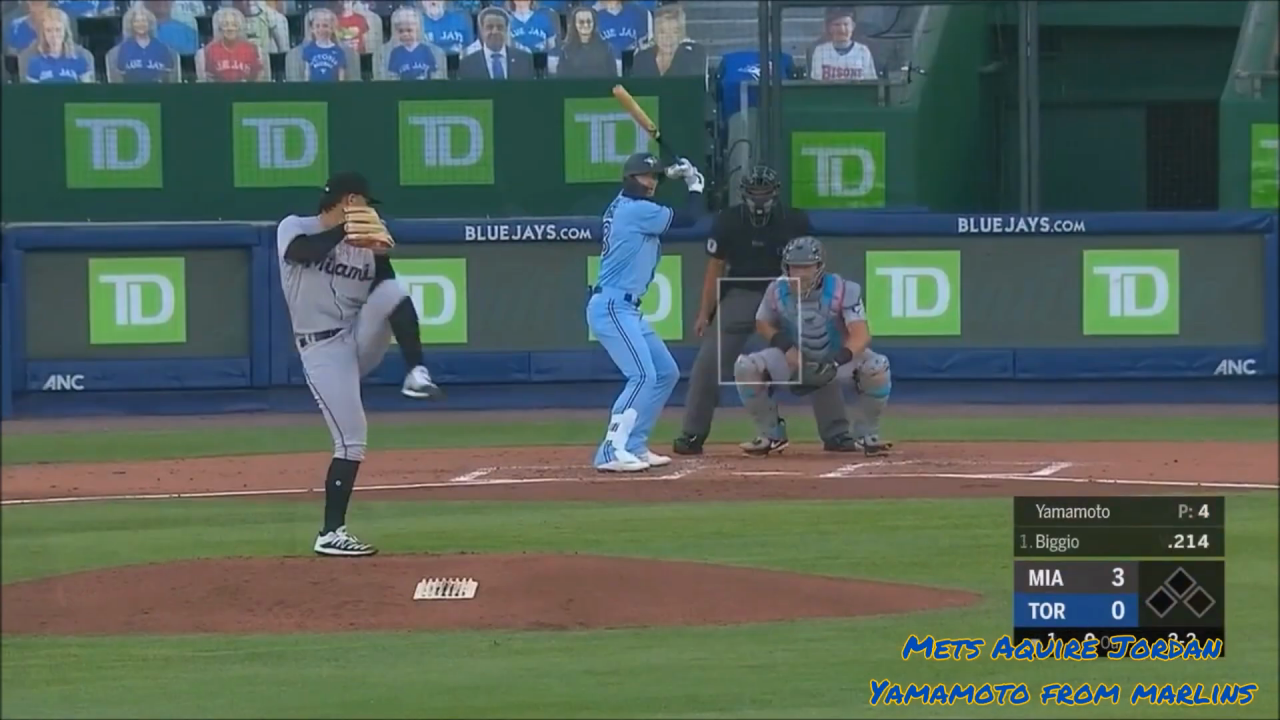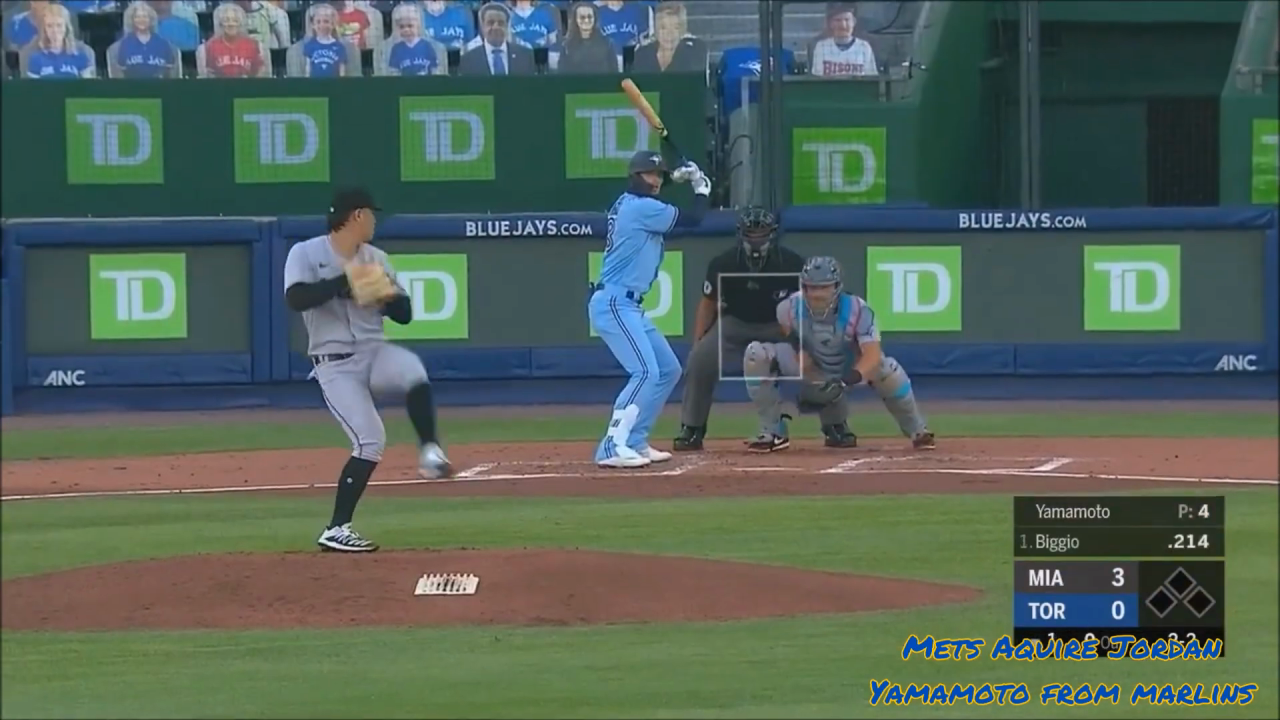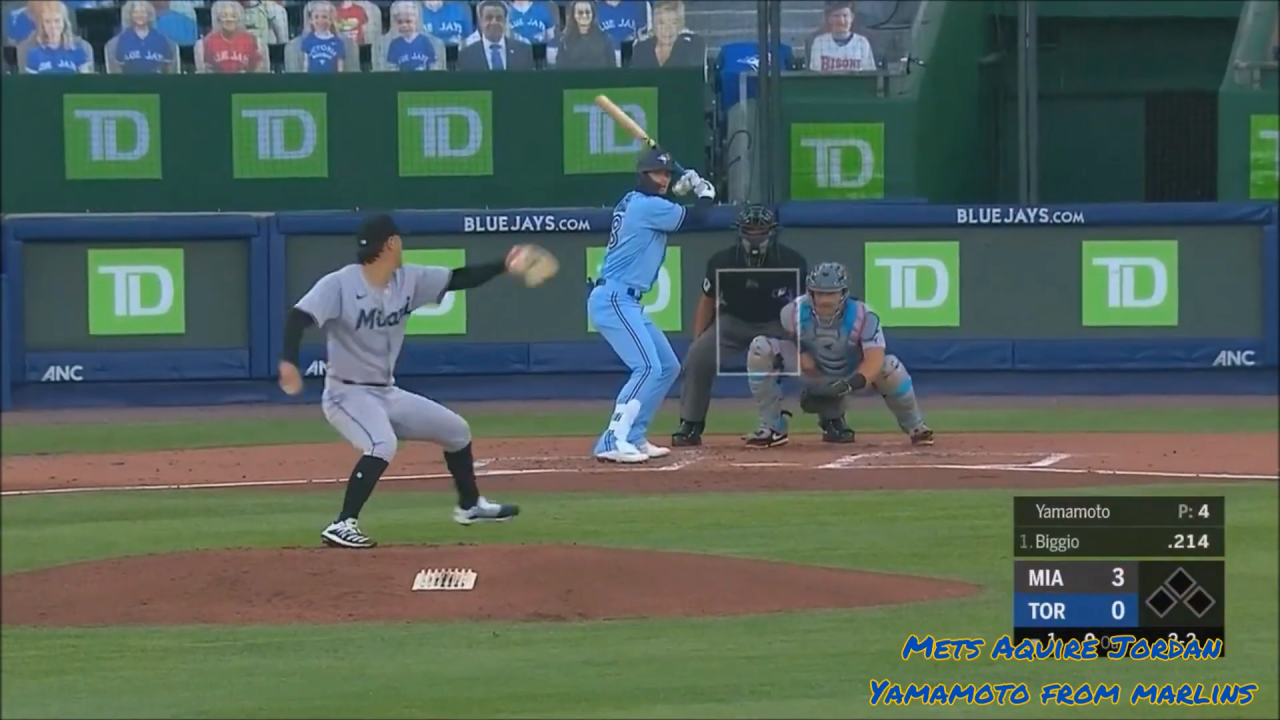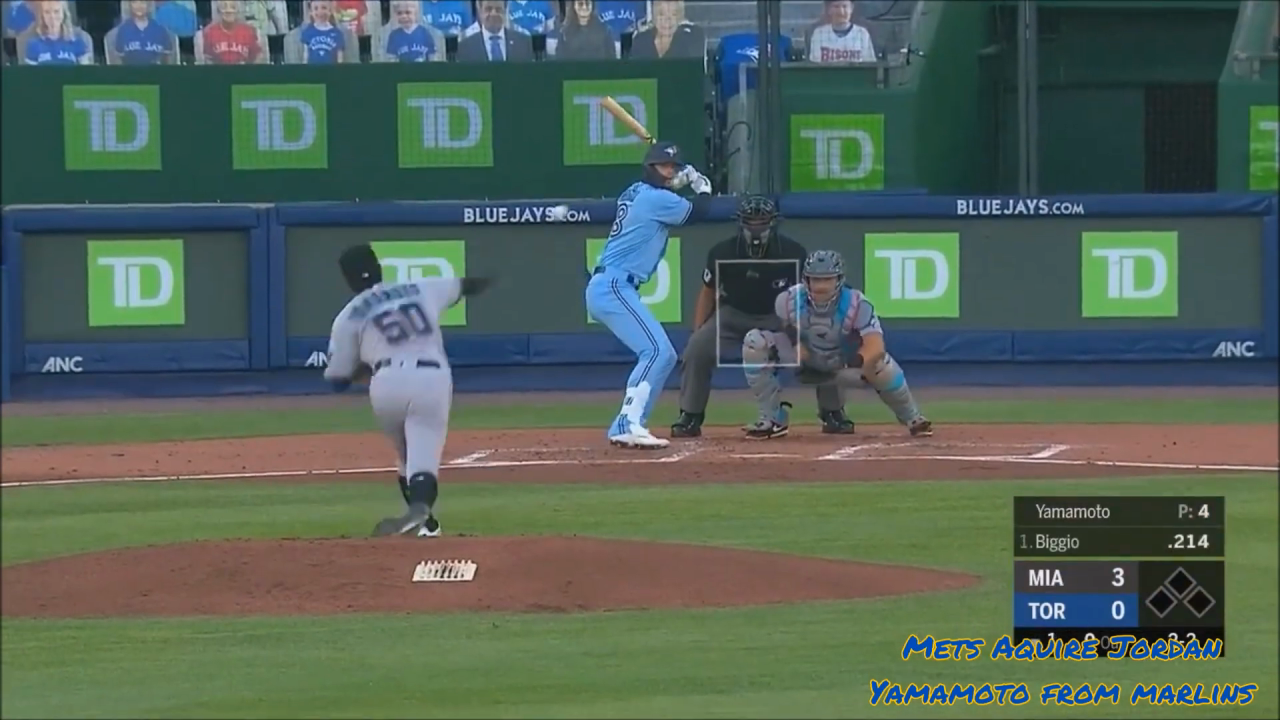
dt=0.3s
person 1, frame 1
left shoulder: (362, 242)
right shoulder: (295, 227)
left elbow: (388, 290)
right elbow: (301, 252)
left wrist: (380, 254)
right wrist: (344, 228)
left hip: (359, 340)
right hip: (324, 349)
left knee: (394, 292)
right knee: (351, 441)
left ankle: (417, 373)
right ankle: (331, 534)
person 1, frame 2
left shoulder: (376, 257)
right shoulder: (305, 253)
left elbow: (404, 313)
right elbow: (297, 299)
left wrist: (385, 294)
right wrist: (346, 282)
left hip: (376, 353)
right hip: (337, 365)
left knee: (413, 372)
right knee: (370, 441)
left ankle: (430, 450)
right ankle: (337, 530)
person 1, frame 3
left shoulder: (407, 279)
right shoulder: (337, 284)
left elbow: (458, 278)
right elbow: (297, 318)
left wrist: (505, 265)
right wrist: (289, 360)
left hip: (384, 392)
right hip: (346, 395)
left knee: (456, 431)
right knee: (383, 445)
left ankle: (470, 505)
right ankle: (342, 523)
person 1, frame 4
left shoulder: (347, 317)
right shoulder: (418, 290)
left elbow: (338, 380)
right elbow: (469, 286)
left wrist: (361, 370)
left hip: (385, 387)
right hip: (431, 379)
left knee: (409, 460)
right knee: (422, 471)
left ankle: (427, 523)
right ankle: (419, 509)
person 2, frame 1
left shoulder: (623, 205)
right shoulder: (636, 209)
right elbow: (686, 219)
left wrist: (670, 175)
right wrist: (695, 187)
left hip: (624, 307)
right hip: (612, 307)
left knee: (665, 374)
right knee: (643, 376)
left ankle: (632, 446)
right ankle: (611, 451)
person 2, frame 2
left shoulder: (629, 203)
right shoulder: (640, 207)
right elbow: (692, 218)
left wrist: (677, 178)
right wrist: (702, 189)
left hip: (628, 306)
right hip: (614, 304)
left knee: (668, 370)
right knee: (646, 372)
left ankle: (634, 442)
right ankle: (612, 447)
person 2, frame 3
left shoulder: (633, 202)
right shoulder: (648, 206)
right elbow: (697, 218)
left wrist: (678, 189)
right wrist: (706, 192)
left hip: (626, 301)
right hip: (613, 300)
left knee: (667, 367)
right knee: (648, 367)
left ankle: (632, 438)
right ankle: (613, 441)
person 2, frame 4
left shoulder: (636, 192)
right shoulder: (658, 199)
right elbow: (699, 212)
left wrist: (677, 186)
right wrist: (702, 188)
left hip: (608, 288)
right hip: (613, 288)
left knee: (665, 356)
right knee: (655, 351)
left ankle: (631, 427)
right ankle: (626, 425)
person 3, frame 1
left shoulder: (797, 220)
right shoulder: (727, 222)
right elbow: (715, 268)
right wrist: (704, 315)
right hip: (740, 296)
right knee: (709, 360)
left ankle: (836, 432)
right ankle: (693, 434)
person 3, frame 2
left shoulder: (793, 263)
right shoulder: (722, 264)
right elbow: (708, 304)
right wrist: (697, 345)
left hip: (780, 324)
right hip: (734, 323)
right knee: (699, 361)
right ankle: (692, 430)
person 3, frame 3
left shoulder: (792, 262)
right shoulder: (722, 262)
right elbow: (708, 301)
right wrist: (697, 342)
left hip: (779, 323)
right hip: (733, 322)
right knee: (698, 358)
right ankle: (690, 426)
person 3, frame 4
left shoulder: (793, 252)
right shoulder: (722, 252)
right elbow: (709, 293)
right wrist: (698, 334)
left hip: (779, 315)
right hip: (733, 313)
right knee: (697, 349)
left ankle: (832, 414)
right ankle: (690, 417)
person 4, frame 1
left shoulder: (842, 290)
right shoulder: (777, 290)
left elbow: (861, 335)
right elbow: (763, 324)
left wrist: (835, 362)
right wrist: (787, 347)
left hip: (839, 360)
right hip: (795, 359)
left knee: (876, 367)
right knee: (745, 367)
left ankle: (867, 434)
right ankle: (770, 435)
person 4, frame 2
left shoulder: (858, 311)
right shoulder: (791, 307)
left elbow: (873, 355)
left wrist: (844, 383)
right wrist: (799, 349)
left hip: (851, 368)
right hip: (811, 366)
left knee: (889, 370)
right knee: (755, 355)
left ankle: (917, 431)
right ankle: (772, 432)
person 4, frame 3
left shoulder: (863, 317)
right shoulder: (795, 312)
left elbow: (875, 360)
left wrist: (849, 385)
right wrist: (801, 352)
left hip: (852, 374)
right hip: (814, 368)
left knee: (889, 368)
right knee: (760, 349)
left ankle: (915, 427)
right ankle: (771, 428)
person 4, frame 4
left shoulder: (857, 305)
right shoulder: (790, 300)
left elbow: (877, 347)
left wrist: (844, 362)
right wrist: (796, 342)
left hip: (847, 365)
right hip: (807, 361)
left knee: (881, 365)
right knee: (755, 342)
left ankle: (912, 418)
right ankle: (772, 419)
